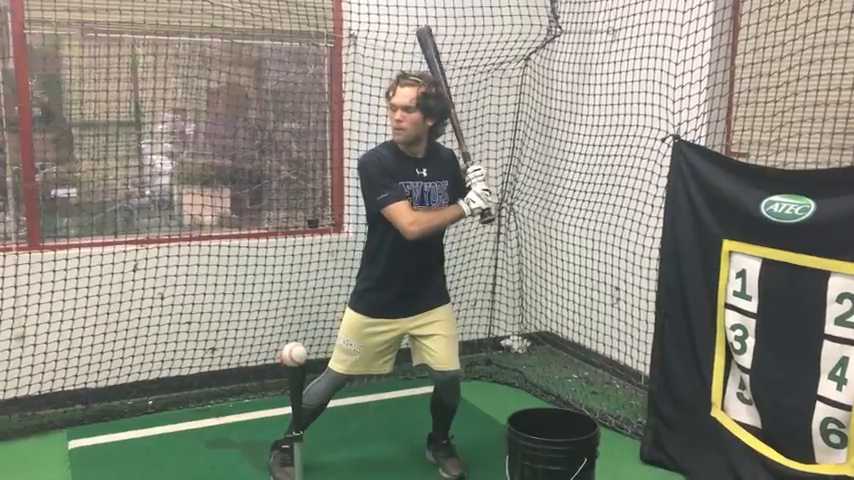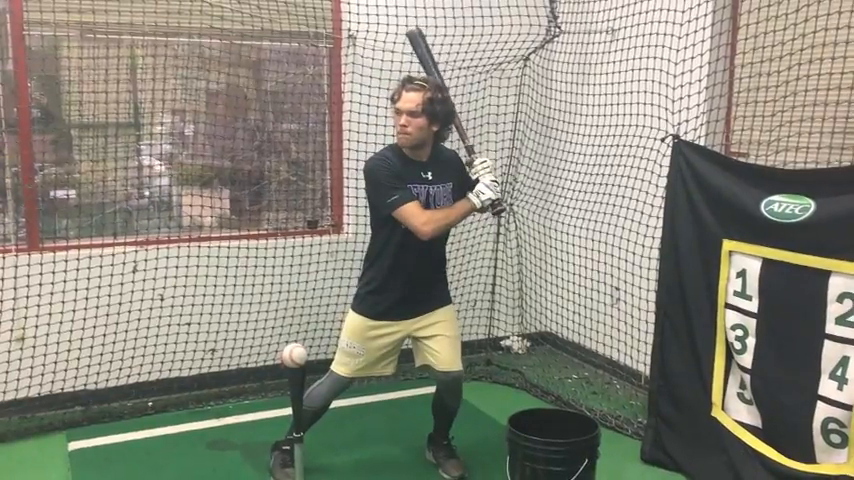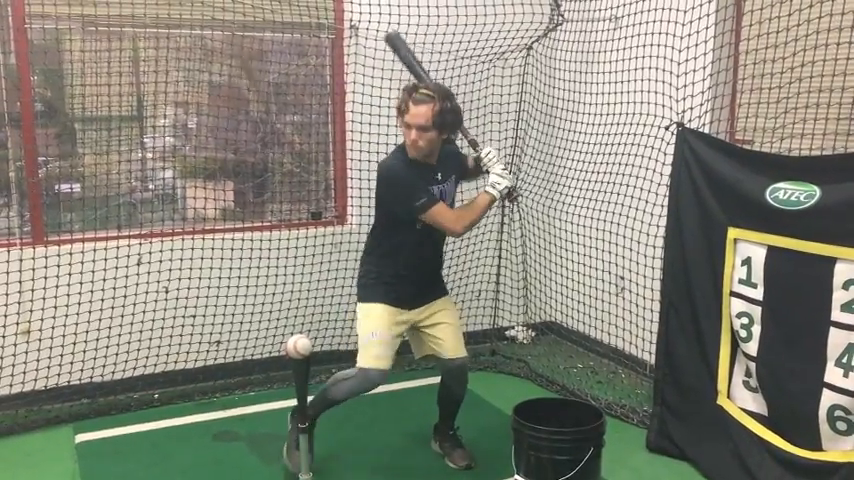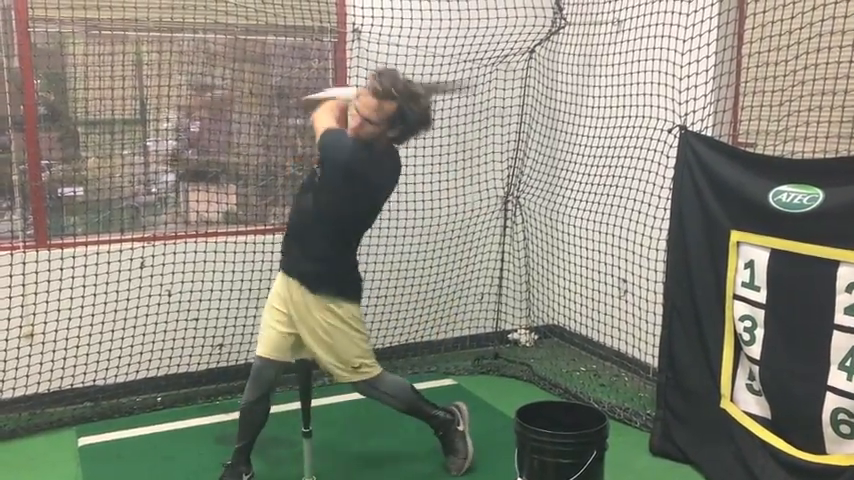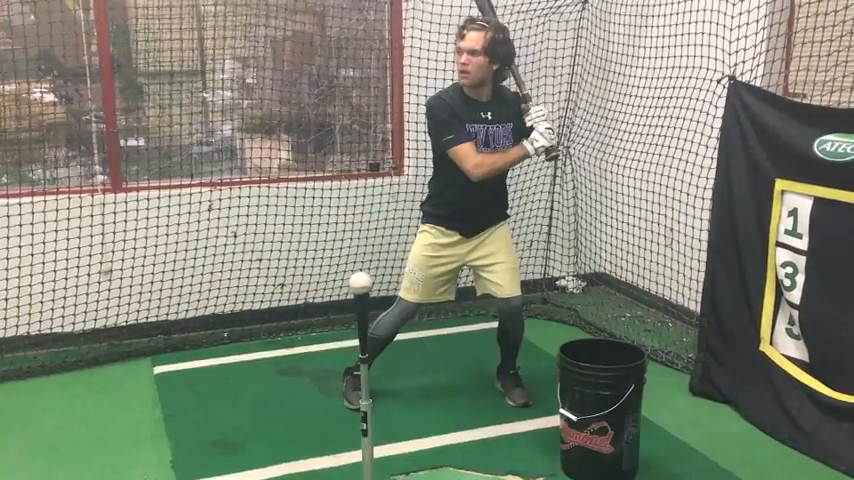
dt=0.7s
person 1, frame 1
left shoulder: (446, 160)
right shoulder: (375, 163)
left elbow: (457, 213)
right elbow: (410, 225)
left wrist: (476, 193)
right wrist: (465, 205)
left hip: (430, 297)
right hip: (377, 300)
left knee: (449, 376)
right knee: (335, 378)
left ankle: (439, 443)
right ankle: (285, 446)
person 1, frame 2
left shoulder: (449, 162)
right shoulder: (381, 167)
left elbow: (470, 205)
right elbow: (425, 225)
left wrist: (483, 185)
right wrist: (476, 198)
left hip: (432, 299)
right hip: (379, 303)
left knee: (451, 376)
right knee: (338, 379)
left ankle: (439, 443)
right ankle: (285, 447)
person 1, frame 3
left shoulder: (449, 156)
right shoulder: (396, 172)
left elbow: (464, 169)
right elbow: (456, 225)
left wrist: (486, 165)
right wrist: (495, 189)
left hip: (430, 288)
right hip: (384, 291)
left knee: (457, 363)
right knee: (372, 374)
left ankle: (445, 433)
right ankle: (307, 416)
person 1, frame 4
left shoulder: (365, 161)
right shoulder: (371, 148)
left elbow: (323, 116)
left wrist: (336, 101)
left hip: (329, 291)
right hip: (293, 277)
left knee: (366, 377)
right knee: (262, 374)
left ankle: (447, 422)
person 1, frame 5
left shoulder: (511, 104)
right shoulder: (442, 106)
left elbow: (529, 153)
right elbow: (475, 167)
left wrist: (541, 132)
right wrist: (528, 146)
left hip: (491, 226)
right hip: (442, 228)
left knee: (511, 304)
right knee: (404, 308)
left ankle: (508, 372)
right ankle: (356, 372)
